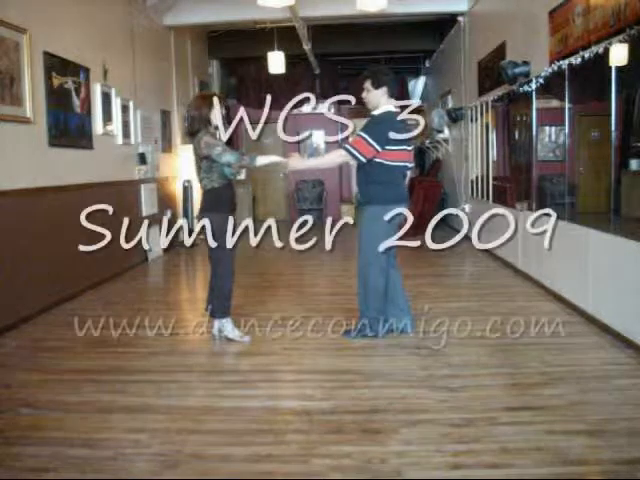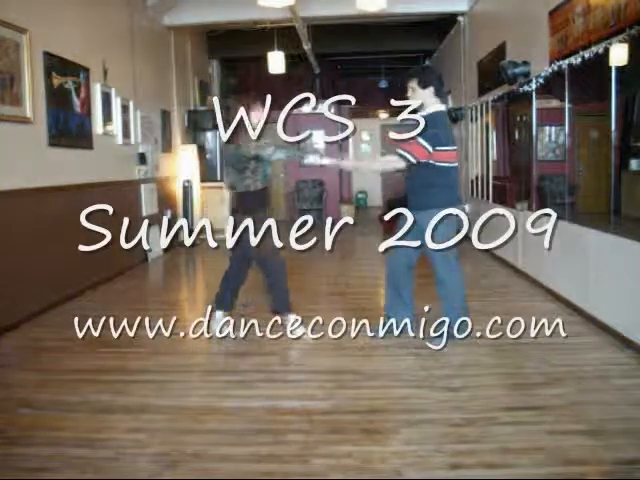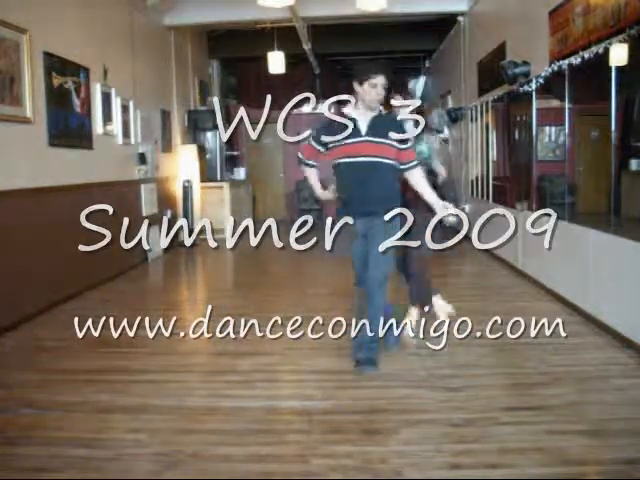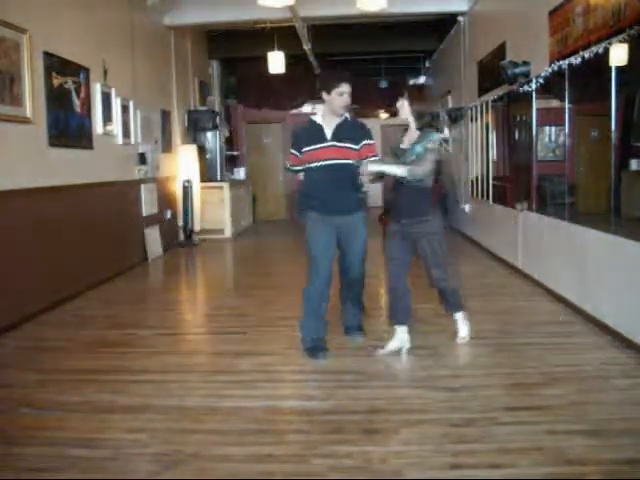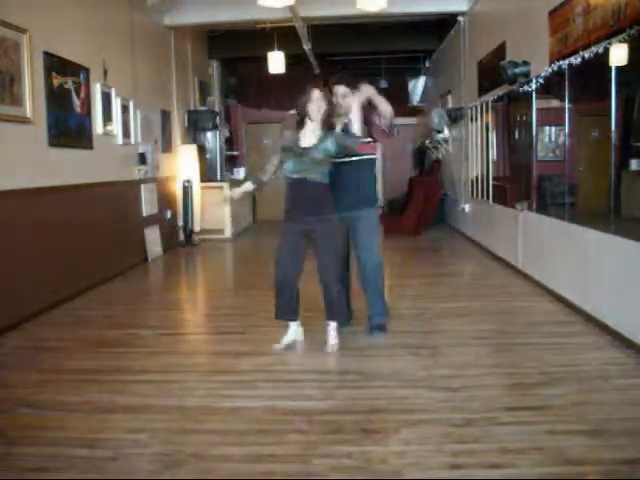
dt=1s
person 1, frame 1
left shoulder: (380, 123)
right shoulder: (401, 124)
left elbow: (344, 155)
left wrist: (302, 163)
left hip: (379, 205)
right hip: (393, 203)
left knee: (371, 263)
right knee: (386, 261)
left ankle: (371, 323)
right ankle: (398, 319)
person 1, frame 2
left shoulder: (430, 124)
right shoulder: (433, 121)
left elbow: (399, 160)
left wrist: (358, 165)
right wrist: (391, 162)
left hip: (436, 209)
right hip: (418, 207)
left knee: (444, 264)
right knee: (398, 260)
left ankle: (456, 325)
right ankle: (399, 318)
person 1, frame 3
left shoulder: (394, 127)
right shoulder: (332, 126)
left elbow: (411, 169)
right elbow: (307, 159)
left wrist: (436, 202)
right wrist: (320, 191)
left hip: (385, 217)
right hip: (351, 216)
left knee: (376, 281)
right knee: (363, 280)
left ankle: (367, 348)
right ankle: (380, 330)
person 1, frame 4
left shoulder: (359, 130)
right shoulder: (303, 133)
left elbow: (372, 164)
right elbow: (298, 172)
right wrist: (322, 187)
left hip: (353, 213)
right hip: (318, 214)
left knee: (354, 270)
right knee: (319, 273)
left ankle: (353, 321)
right ankle: (313, 337)
person 1, frame 5
left shoulder: (364, 122)
left elbow: (387, 115)
left wrist: (372, 95)
left hip: (363, 208)
right hip: (332, 208)
left knee: (370, 262)
left ankle: (378, 318)
person 2, frame 1
left shoulder: (211, 138)
right shoulder: (205, 139)
left elbow: (230, 165)
right elbow: (238, 159)
right wrist: (275, 158)
left hip: (221, 209)
right hip: (216, 211)
left knee: (222, 265)
right knee: (223, 266)
left ankle: (219, 322)
right ankle: (224, 323)
person 2, frame 2
left shoulder: (236, 143)
right shoulder: (250, 143)
right elbow: (287, 154)
left hip: (245, 210)
right hip: (253, 213)
left knee: (238, 266)
right knee: (274, 266)
left ankle: (219, 317)
right ankle: (288, 320)
person 2, frame 3
left shoulder: (424, 137)
left elbow: (439, 177)
left wrist: (439, 171)
left hip: (422, 205)
right hip: (401, 203)
left knee: (413, 259)
right knee: (405, 261)
left ankle: (414, 313)
right ankle: (438, 303)
person 2, frame 4
right shoulder: (403, 138)
left hip: (424, 218)
right hip: (398, 219)
left knee: (438, 274)
right knee: (395, 277)
left ankle: (461, 319)
right ankle: (401, 336)
person 2, frame 5
left shoulder: (332, 138)
right shoulder: (290, 138)
left elbow: (361, 148)
right elbow: (270, 170)
right wrist: (245, 187)
left hip: (323, 217)
right hip: (294, 217)
left knee: (329, 275)
right knee: (284, 274)
left ankle: (332, 331)
right ankle: (294, 329)
